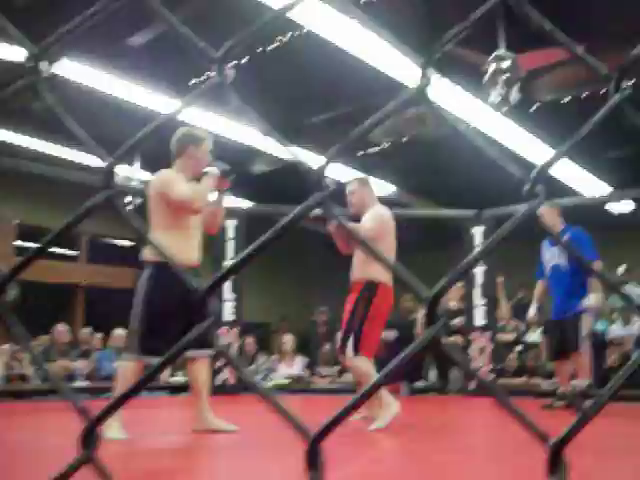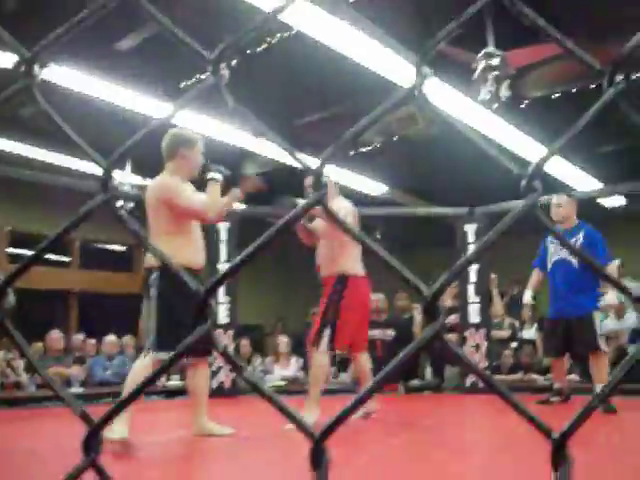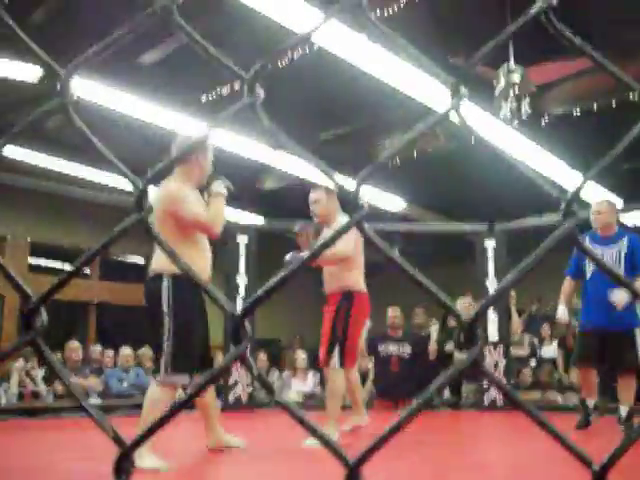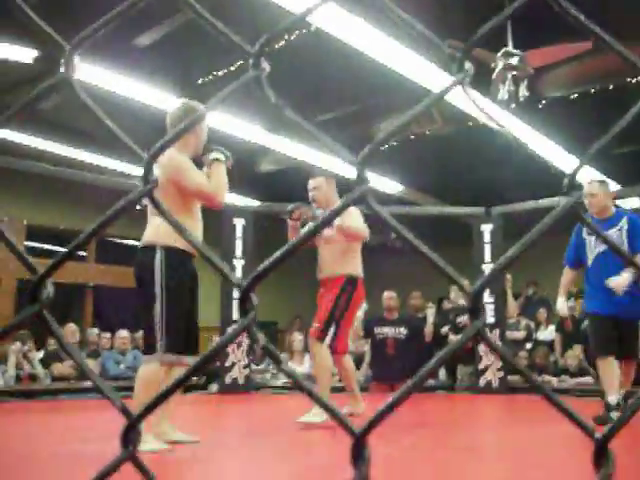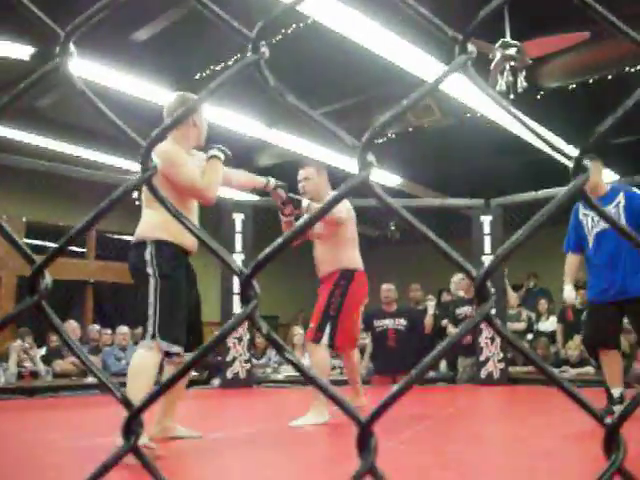
dt=0.3s
person 1, frame 1
left shoulder: (192, 187)
right shoulder: (165, 178)
left elbow: (212, 227)
right elbow: (194, 204)
left wrist: (220, 191)
right wrist: (210, 176)
right hip: (160, 272)
left knee: (200, 346)
right knee: (141, 350)
left ankle: (203, 416)
right ankle: (112, 419)
person 1, frame 2
left shoulder: (185, 187)
right shoulder: (165, 184)
left elbow: (213, 212)
right elbow: (206, 213)
left wrist: (241, 190)
right wrist: (214, 180)
left hip: (189, 278)
right hip: (167, 276)
left knee: (200, 351)
right knee: (160, 351)
left ankle: (201, 420)
right ankle: (119, 420)
person 1, frame 3
left shoulder: (186, 193)
right shoulder: (173, 190)
left elbow: (203, 227)
right elbow: (212, 227)
left wrist: (213, 198)
right wrist: (218, 193)
left hip: (185, 288)
right hip: (172, 285)
left knee: (199, 365)
right knee: (172, 370)
left ankle: (215, 433)
right ankle: (140, 451)
person 1, frame 4
left shoulder: (176, 162)
right shoulder: (173, 159)
left elbow: (194, 195)
right elbow: (215, 198)
left wrist: (209, 169)
right wrist: (217, 163)
left hip: (176, 260)
right hip: (163, 258)
left knee: (182, 350)
right knee: (162, 349)
left ankle: (160, 426)
right ankle: (138, 431)
person 1, frame 5
left shoulder: (189, 157)
right shoulder: (167, 151)
left elbow: (226, 177)
right elbow: (206, 191)
left wrist: (265, 182)
right wrist: (215, 157)
left hip: (178, 257)
right hip: (159, 252)
left knee: (183, 344)
right knee: (158, 338)
left ankle: (165, 423)
person 2, frame 1
left shoulder: (378, 213)
right shoulder: (371, 219)
left elbow: (360, 234)
right elbow: (348, 249)
left wrist: (336, 222)
right wrist: (335, 229)
left hip: (370, 291)
right hip: (367, 291)
left knee: (348, 352)
right knee: (361, 352)
left ankle: (386, 401)
right ankle: (374, 407)
person 2, frame 2
left shoulder: (340, 205)
right shoulder: (330, 210)
left elbow: (341, 223)
right elbow: (311, 239)
right wrist: (300, 223)
left hip: (343, 284)
right hip: (351, 285)
left knee: (318, 344)
right knee: (356, 347)
left ankle: (312, 409)
right ankle: (368, 402)
person 2, frame 3
left shoulder: (344, 224)
right shoulder: (328, 230)
left elbow: (344, 253)
right elbow: (320, 258)
left wrist: (305, 257)
right wrist: (305, 241)
left hip: (348, 299)
right hip: (338, 301)
left knee: (332, 363)
right knee: (344, 361)
left ankle: (331, 429)
right ankle: (360, 414)
person 2, frame 4
left shoulder: (347, 211)
left elbow: (363, 234)
left wrist: (332, 222)
right wrist: (294, 221)
left hip: (346, 285)
right hip: (328, 287)
left knee: (318, 340)
right knee: (337, 348)
left ankle: (322, 406)
right ankle: (357, 402)
person 2, frame 5
left shoulder: (336, 202)
right shoulder: (315, 207)
left elbow: (338, 218)
left wrist: (303, 204)
right wrist: (287, 215)
left hip: (345, 279)
right hip: (339, 280)
left knee: (317, 340)
right knee: (344, 343)
left ankle: (319, 409)
right ankle: (359, 395)
person 3, frame 1
left shoulder: (576, 235)
right shoulder: (545, 244)
left elbow: (594, 264)
right elbow: (543, 277)
left wrist: (594, 293)
right wrist: (534, 304)
left hip: (579, 304)
right hip: (558, 309)
left knee: (578, 347)
right knee: (558, 354)
left ankle: (583, 390)
right ankle: (564, 394)
person 3, frame 2
left shoulder: (588, 233)
right shoulder: (549, 237)
left elbow: (608, 264)
right elbow: (540, 268)
left wrist: (612, 290)
right wrist: (529, 291)
left hip: (585, 304)
right hip: (557, 307)
left knee: (596, 347)
right knee: (555, 352)
right ankle: (560, 391)
person 3, frame 3
right shoulder: (585, 241)
right elbow: (572, 277)
right wrist: (562, 303)
right hip: (591, 317)
right knee: (585, 363)
right ankle: (588, 407)
person 3, frame 4
right shoulder: (583, 227)
right elbow: (571, 266)
right wrist: (561, 296)
right hip: (598, 303)
right knee: (604, 353)
right ankle: (612, 406)
person 3, frame 5
right shoulder: (579, 209)
right elbow: (574, 250)
right wrist: (568, 284)
right hip: (600, 290)
right knee: (605, 345)
right ankle: (616, 398)
